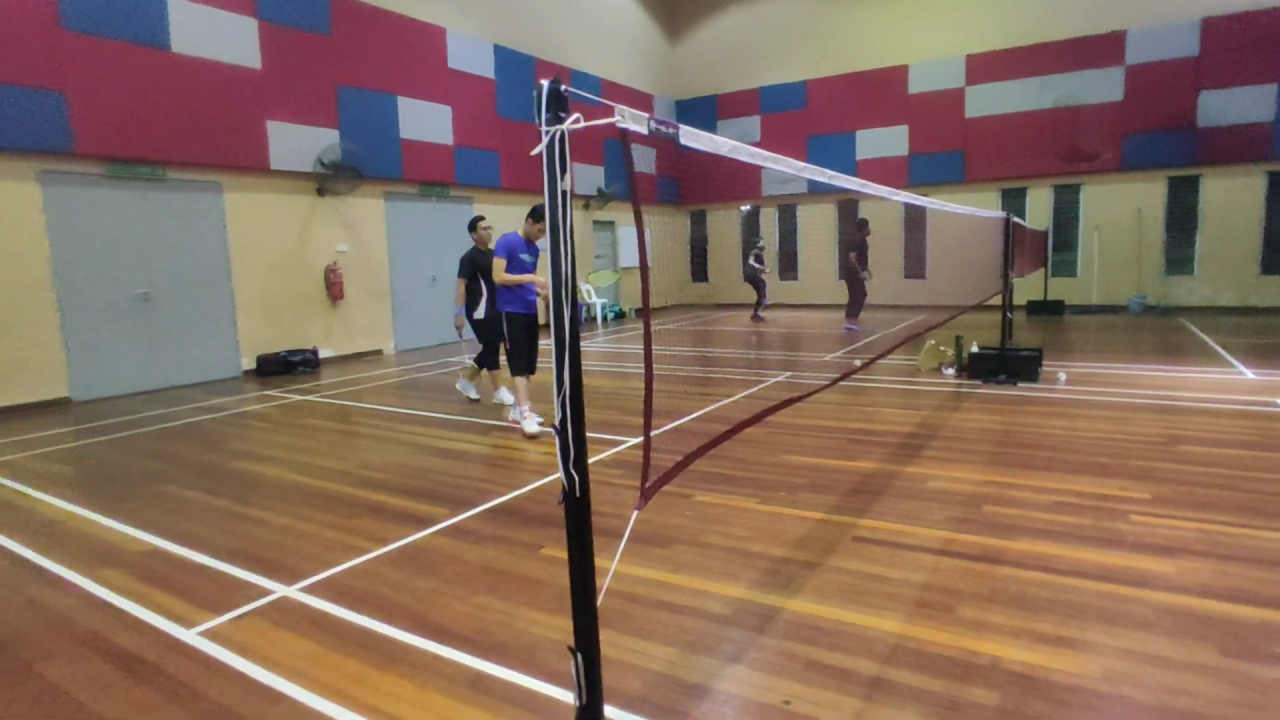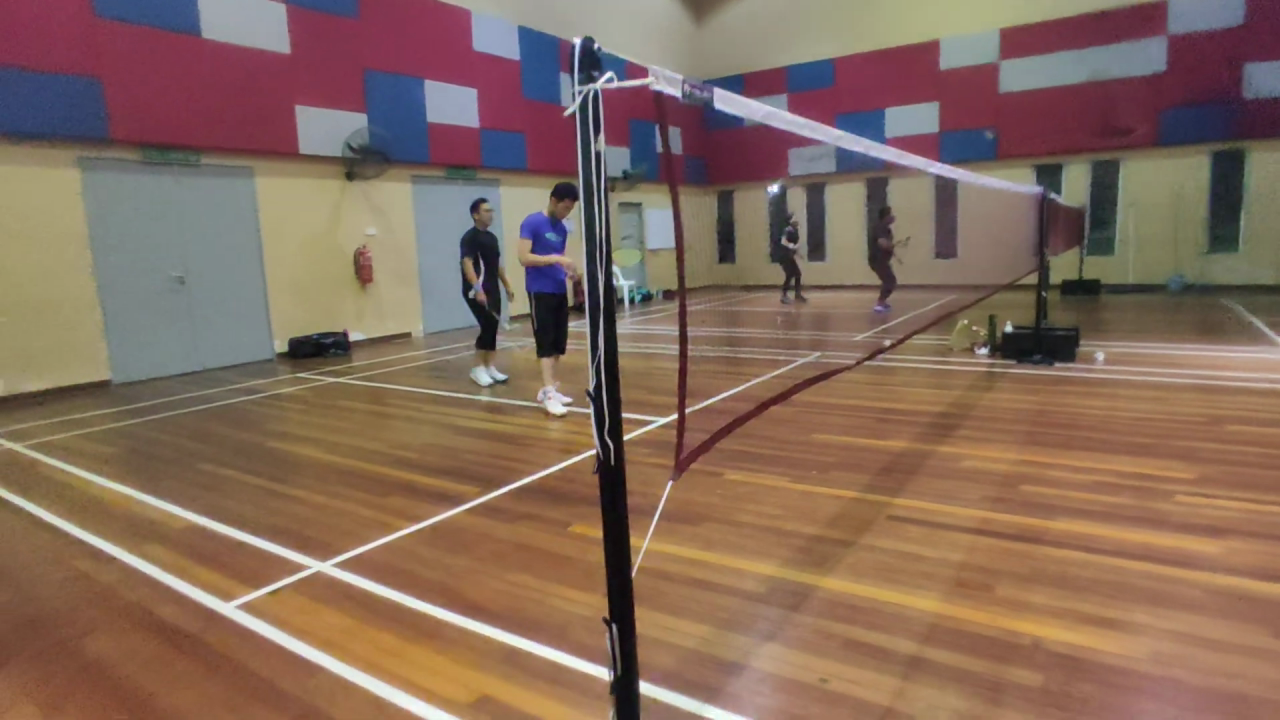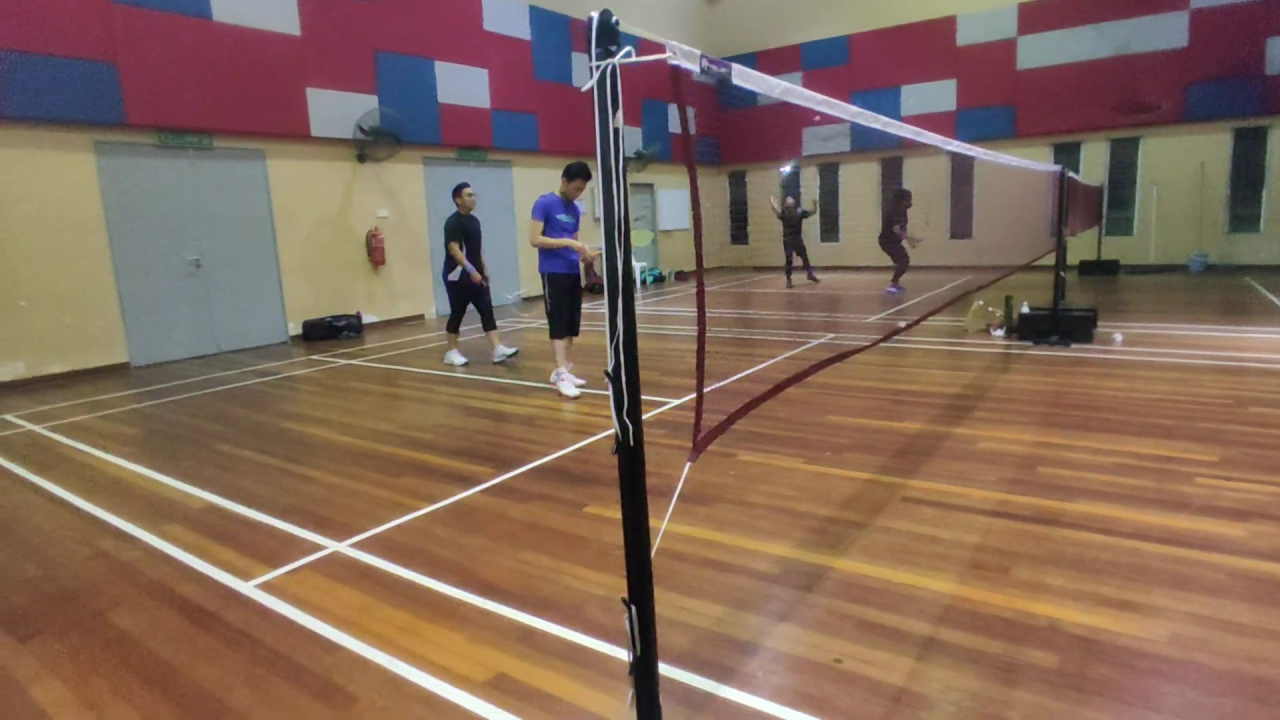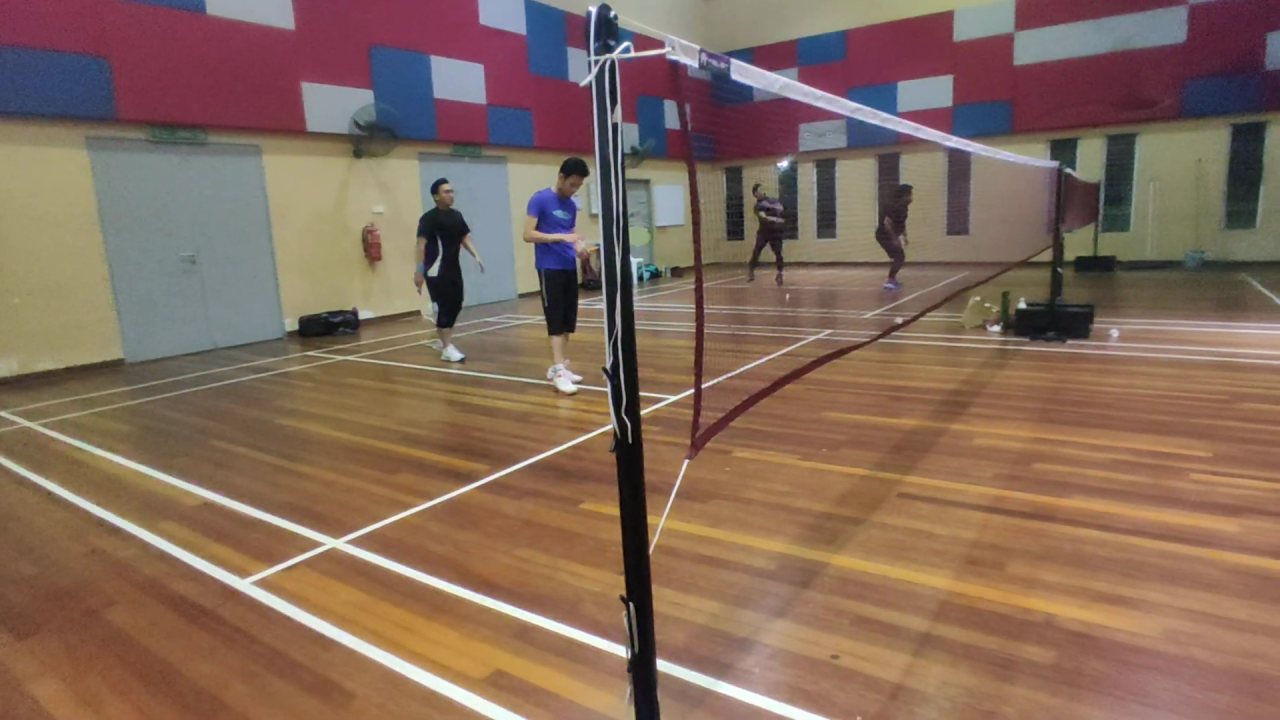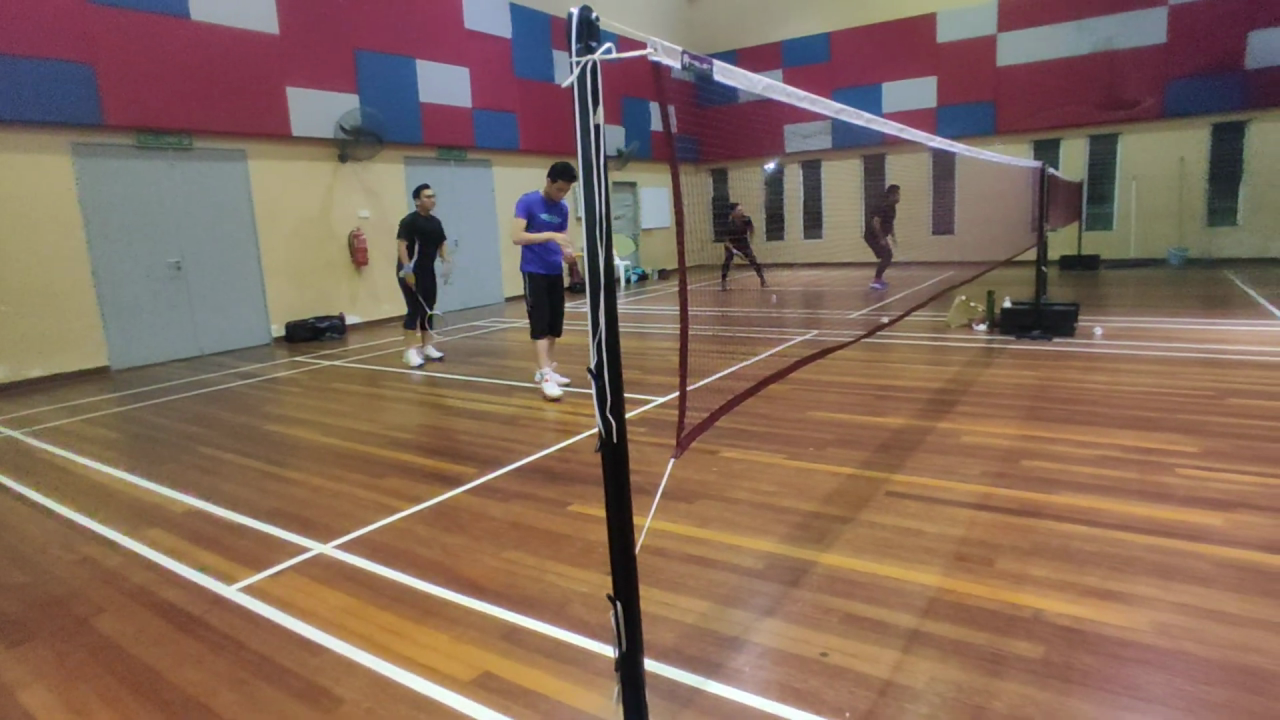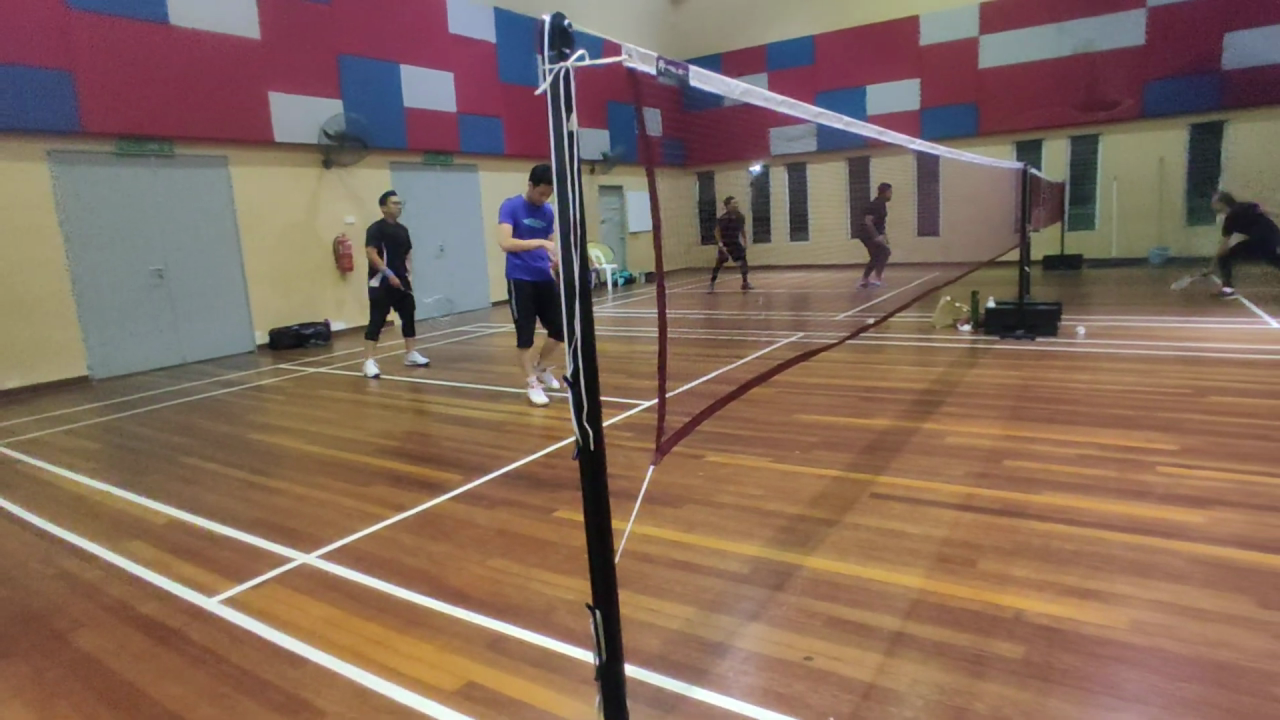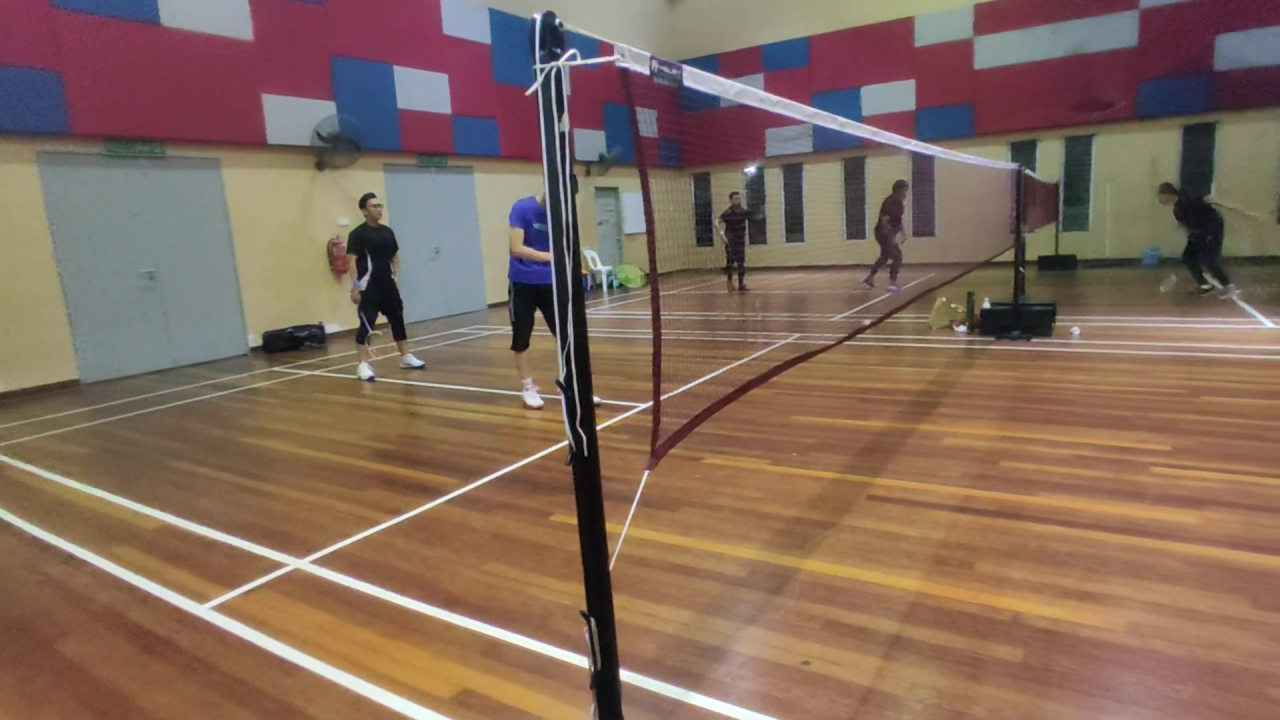
dt=0.4s
person 1, frame 1
left shoulder: (534, 249)
right shoulder: (506, 242)
right elbow: (498, 277)
left wrist: (540, 291)
right wrist: (532, 278)
left hip: (530, 311)
right hip: (511, 311)
left knee: (529, 364)
right knee: (518, 363)
left ankle: (520, 409)
right ankle: (523, 413)
person 1, frame 2
left shoulder: (562, 228)
right shoulder: (532, 222)
right elbow: (524, 257)
left wrist: (568, 271)
right wrist: (557, 259)
left hip: (559, 291)
right hip: (540, 292)
left knee: (558, 343)
right knee: (545, 343)
left ankle: (550, 388)
right ankle: (548, 394)
person 1, frame 3
left shoulder: (575, 209)
right shoulder: (544, 203)
right elbow: (535, 239)
left wrist: (582, 252)
right wrist: (568, 242)
left hip: (573, 272)
right hip: (554, 273)
left knee: (571, 325)
right knee: (559, 325)
left ankle: (564, 370)
right ankle: (561, 376)
person 1, frame 4
left shoulder: (571, 205)
right shoulder: (540, 199)
right elbow: (528, 234)
left wrist: (579, 248)
right wrist: (560, 236)
left hip: (569, 268)
right hip: (550, 269)
left knee: (568, 321)
right knee: (556, 321)
left ankle: (560, 366)
right ankle: (559, 373)
person 1, frame 5
left shoulder: (562, 208)
right shoulder: (527, 202)
right elbow: (517, 237)
left wrist: (567, 252)
right wrist: (550, 235)
left hip: (555, 272)
right hip: (534, 272)
left knee: (555, 326)
right knee: (539, 326)
left ankle: (547, 369)
right ankle: (545, 378)
person 1, frame 6
left shoulder: (547, 211)
right shoulder: (510, 207)
right elbow: (505, 243)
left wrist: (555, 259)
right wrist: (540, 242)
left hip: (544, 278)
right hip: (520, 280)
left knee: (560, 328)
right knee: (526, 334)
left ankle: (541, 369)
right ankle: (532, 384)
person 1, frame 7
right shoulder: (522, 208)
right elbow: (516, 248)
right wrist: (551, 256)
left hip: (549, 282)
right hip: (523, 283)
right knee: (521, 337)
right ankle: (528, 388)
person 2, frame 1
left shoulder: (493, 254)
right shoulder: (469, 258)
right elbow: (461, 285)
right wrist: (459, 314)
left hip: (493, 310)
right hip: (479, 312)
left knee: (489, 349)
right knee: (492, 349)
left ankle: (467, 382)
right ankle: (499, 392)
person 2, frame 2
left shoulder: (492, 237)
right shoulder: (470, 238)
right elbow: (467, 265)
left wrist: (507, 286)
right wrist: (478, 289)
left hip: (491, 291)
right hip: (476, 293)
left knee: (492, 329)
right knee: (487, 329)
left ankle: (488, 368)
right ankle: (478, 368)
person 2, frame 3
left shoulder: (474, 221)
right shoulder: (453, 222)
right elbow: (454, 249)
left wrist: (482, 270)
right wrist: (471, 271)
left hip: (475, 275)
right hip: (458, 276)
left knee: (487, 310)
right knee: (457, 313)
left ankle: (498, 349)
right ankle: (451, 352)
person 2, frame 4
left shoulder: (456, 215)
right shoulder: (429, 218)
left elbow: (465, 237)
right elbow: (421, 244)
left wrist: (476, 256)
right wrist: (419, 271)
left hip: (454, 269)
right hip: (437, 271)
left knee: (456, 306)
right knee: (445, 308)
left ankle: (445, 342)
right ankle: (447, 348)
person 2, frame 5
left shoulder: (436, 222)
right shoulder: (409, 221)
left elbow: (441, 245)
right elbow: (402, 246)
right wrist: (408, 271)
left hip: (427, 273)
right hip: (411, 274)
left knee: (428, 310)
right knee: (414, 310)
left ankle: (426, 347)
right ankle: (411, 350)
person 2, frame 6
left shoulder: (403, 230)
right shoulder: (376, 229)
right elbow: (371, 253)
left wrist: (409, 273)
right wrist: (389, 274)
left hip: (401, 281)
right hip: (381, 283)
left knee: (409, 316)
right knee: (377, 321)
left ankle: (411, 354)
right ankle: (369, 362)
person 2, frame 7
left shoulder: (387, 232)
right shoulder: (358, 234)
left elbow: (394, 255)
right elbow: (351, 260)
left wrist: (395, 275)
right wrist: (355, 286)
left hip: (388, 285)
right hip: (368, 287)
left knee: (397, 320)
right knee: (366, 325)
left ankle: (406, 357)
right ankle: (363, 365)
